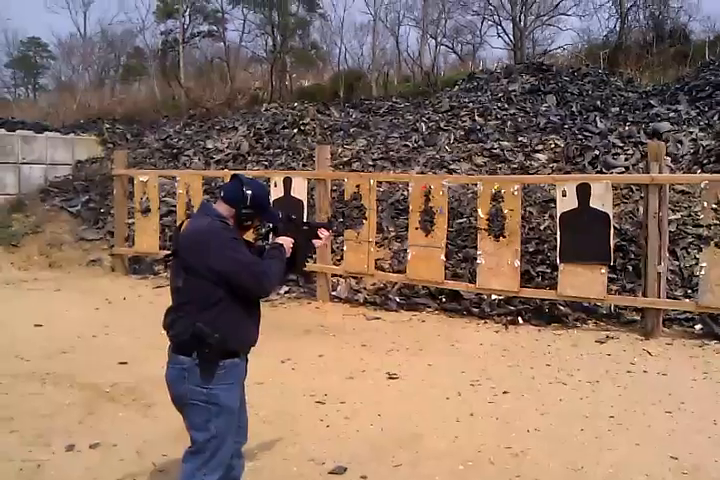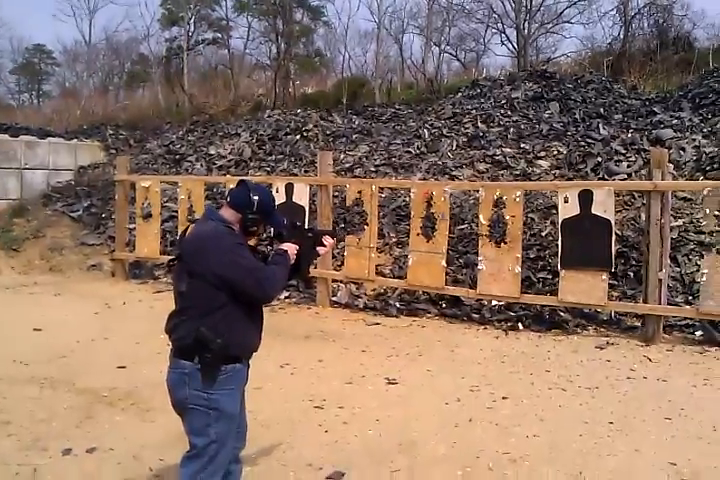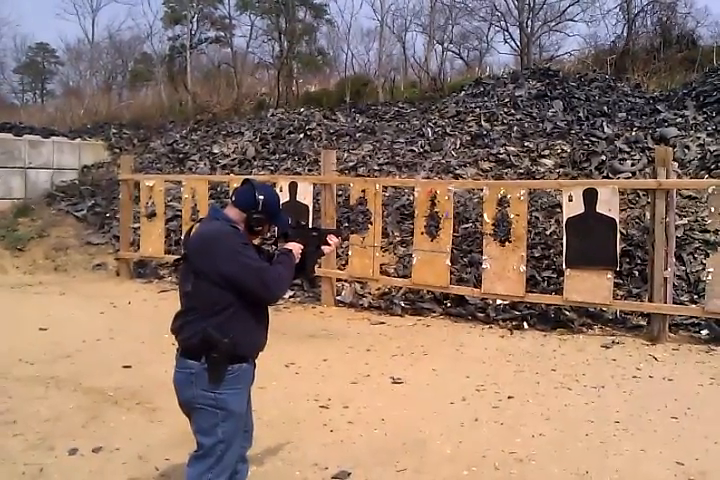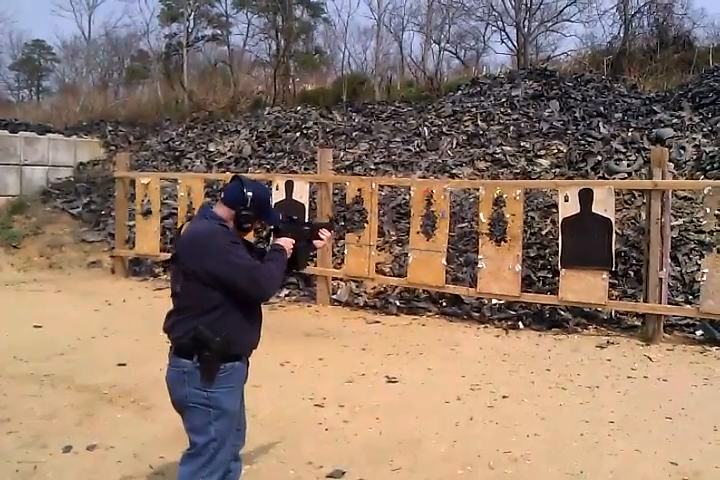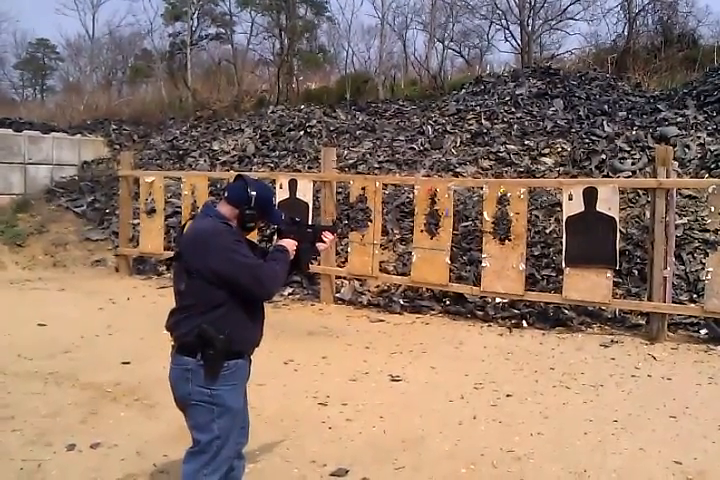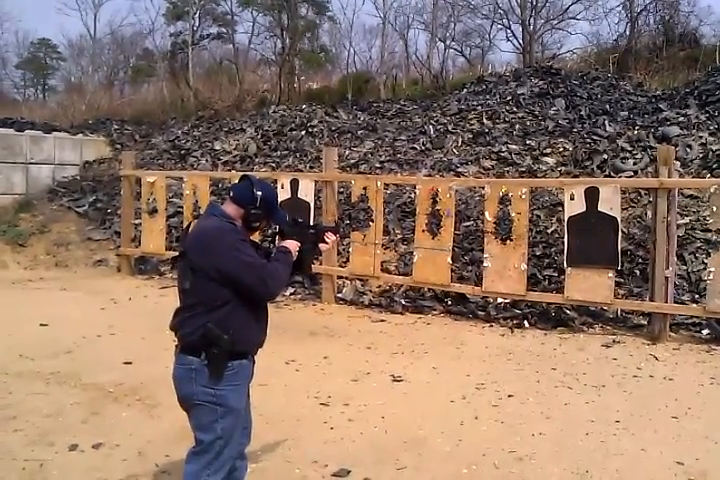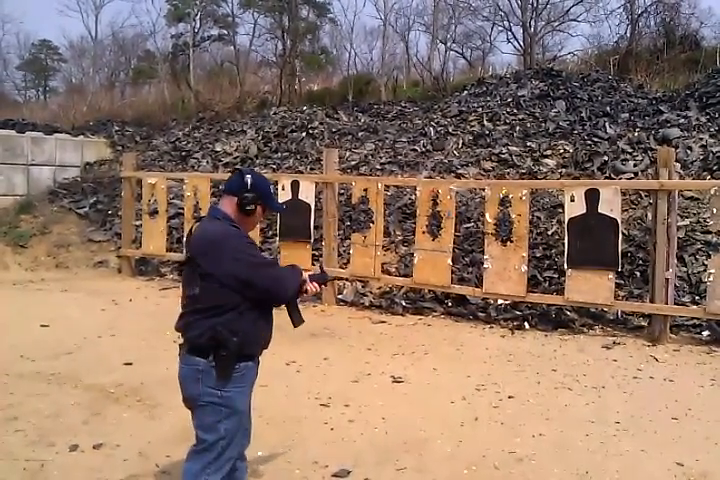
dt=0.7s
person 1, frame 1
left shoulder: (214, 230)
right shoulder: (211, 236)
left elbow: (253, 266)
right elbow: (261, 281)
right wrist: (279, 250)
left hip: (218, 363)
right hip: (207, 369)
left knee: (230, 443)
person 1, frame 2
left shoulder: (218, 235)
right shoulder: (216, 241)
left elbow: (255, 273)
right elbow: (264, 286)
right wrist: (283, 257)
left hip: (219, 367)
right hip: (207, 373)
left knee: (229, 447)
person 1, frame 3
left shoulder: (224, 235)
right shoulder: (220, 240)
left elbow: (262, 272)
right elbow: (269, 287)
right wrist: (288, 256)
left hip: (225, 367)
right hip: (213, 373)
left knee: (234, 447)
person 1, frame 4
left shoulder: (217, 233)
right shoulder: (209, 239)
left elbow: (256, 265)
right elbow: (261, 285)
right wrist: (280, 251)
left hip: (219, 365)
right hip: (206, 371)
left knee: (228, 447)
person 1, frame 5
left shoulder: (219, 232)
right shoulder: (211, 237)
left elbow: (257, 266)
right elbow: (263, 283)
right wrist: (282, 252)
left hip: (221, 363)
right hip: (209, 370)
left knee: (231, 445)
person 1, frame 6
left shoulder: (222, 232)
right shoulder: (217, 236)
left elbow: (258, 268)
right elbow: (267, 283)
right wrist: (285, 253)
left hip: (225, 363)
right hip: (212, 369)
left knee: (233, 444)
right knee: (214, 456)
person 1, frame 7
left shoulder: (217, 233)
right shoulder: (224, 240)
left elbow: (256, 285)
right elbow: (276, 284)
left wrist: (296, 285)
right wrist: (297, 274)
left hip: (226, 364)
right hip: (217, 370)
left knee: (232, 446)
